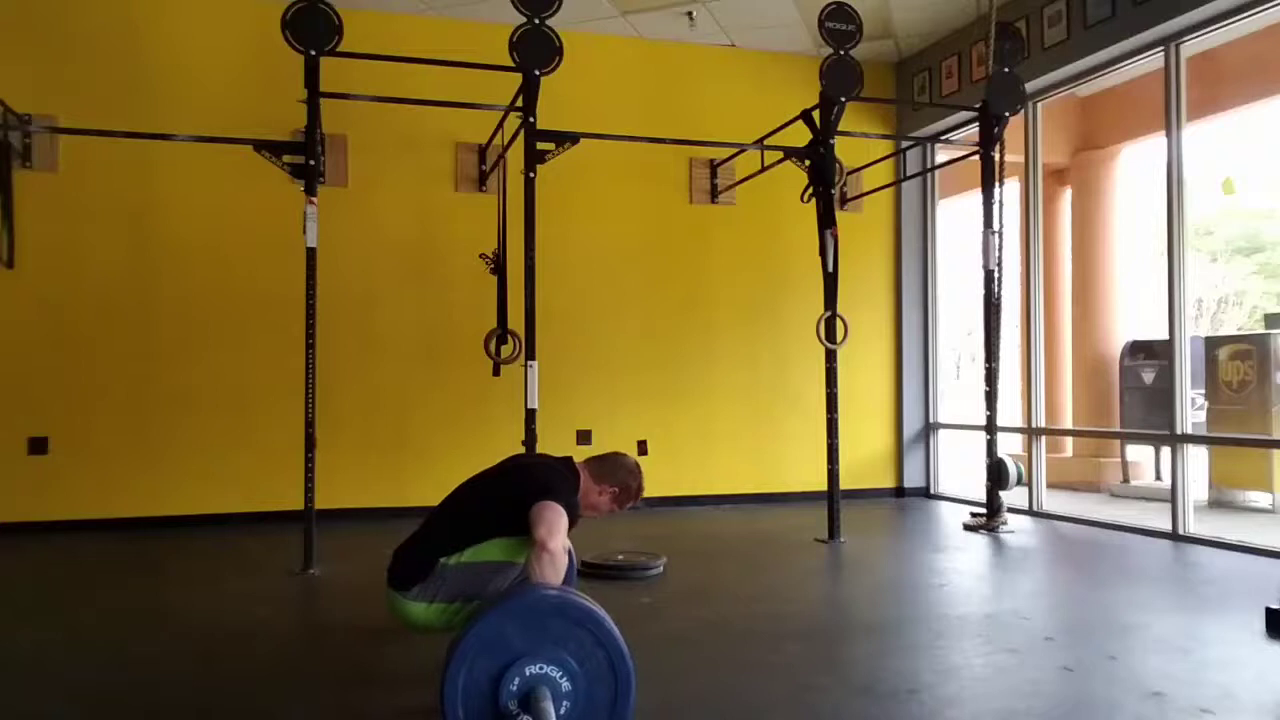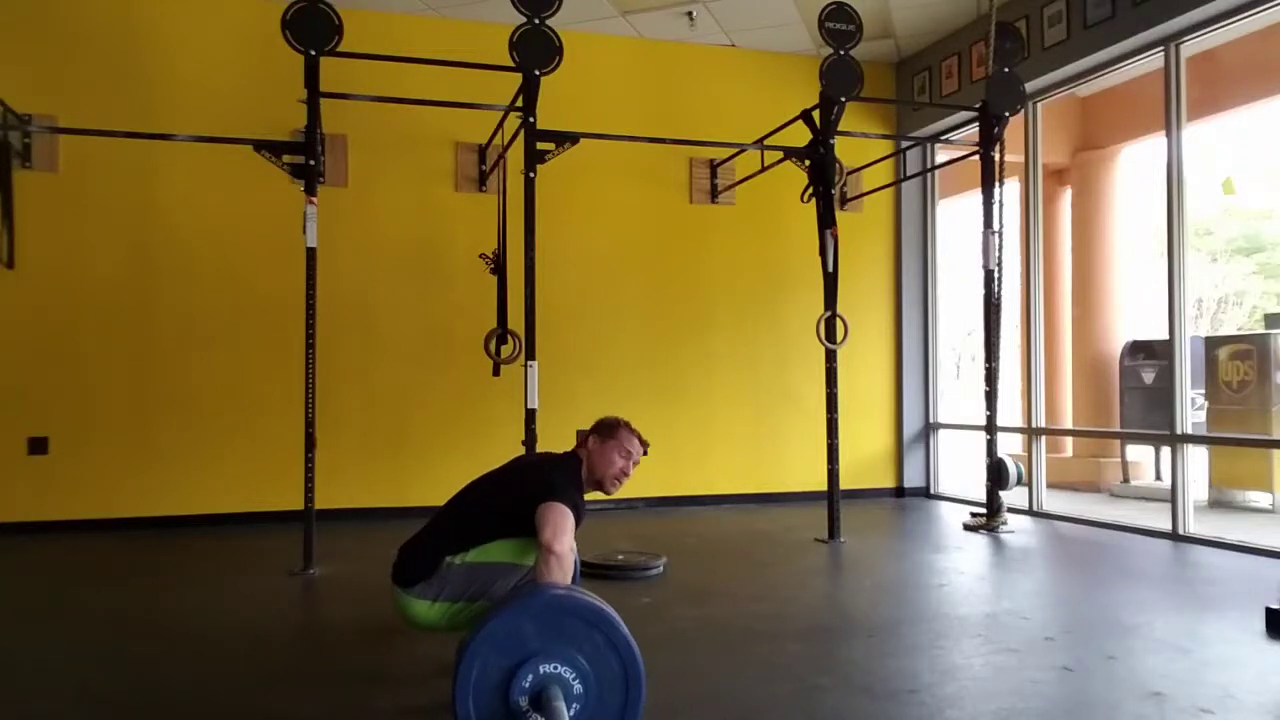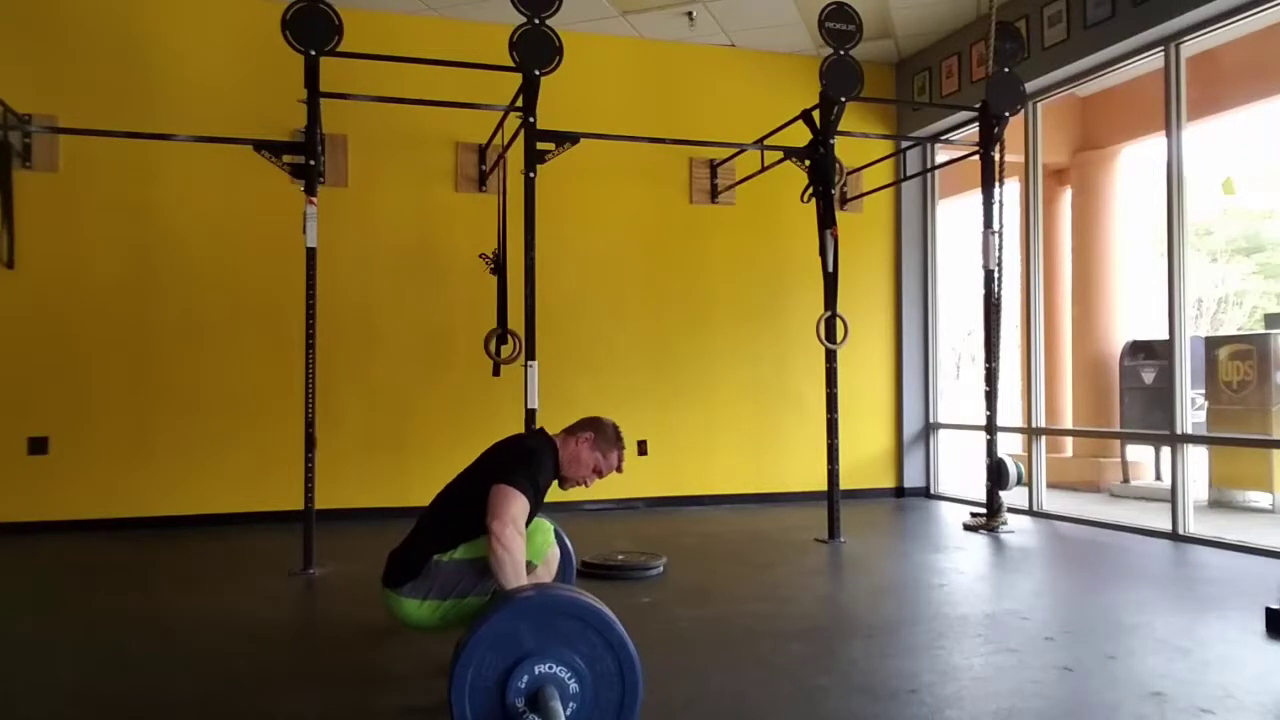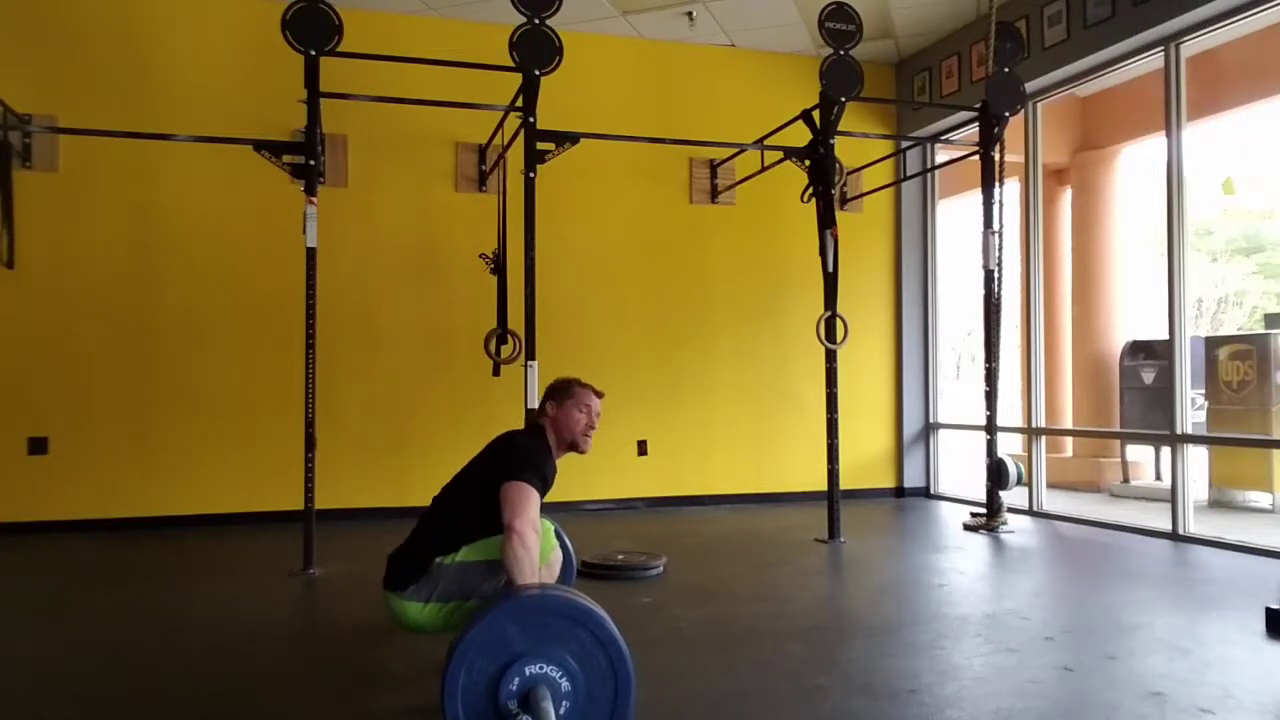
dt=1s
person 1, frame 1
left shoulder: (545, 471)
right shoulder: (559, 486)
right elbow: (548, 546)
left hip: (417, 577)
right hip: (424, 590)
right knee: (551, 556)
person 1, frame 2
left shoulder: (553, 469)
right shoulder: (564, 480)
right elbow: (556, 547)
left hip: (423, 578)
right hip: (427, 589)
right knee: (548, 555)
person 1, frame 3
left shoulder: (530, 452)
right shoulder: (534, 454)
right elbow: (502, 528)
left hip: (418, 580)
right hip: (421, 585)
right knee: (540, 542)
person 1, frame 4
left shoulder: (527, 447)
right shoulder: (531, 451)
right elbow: (519, 528)
left hip: (415, 582)
right hip: (420, 590)
right knee: (543, 542)
